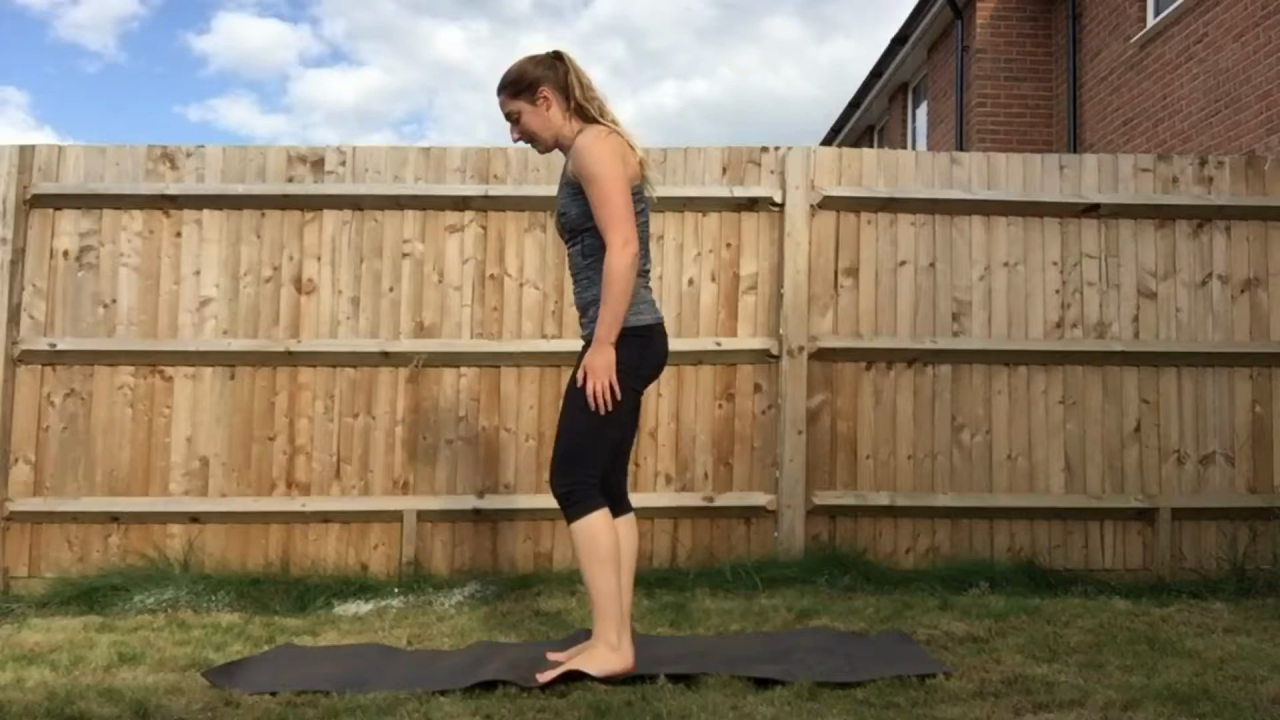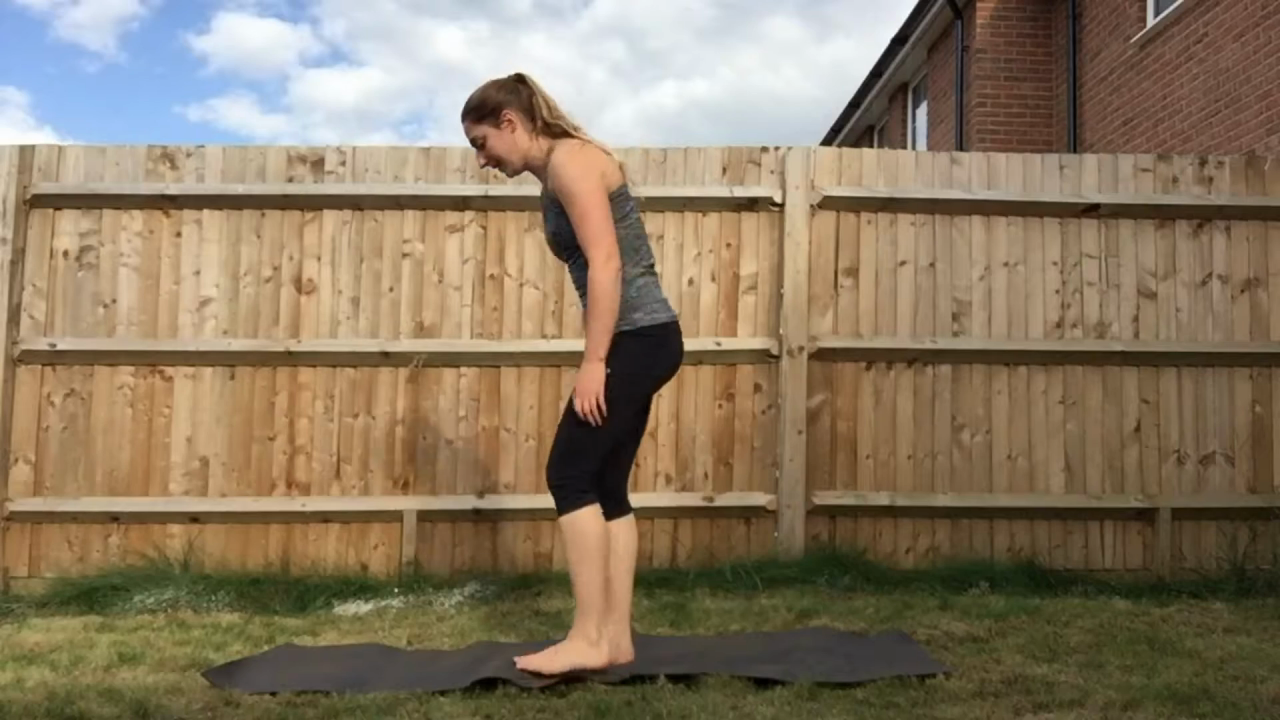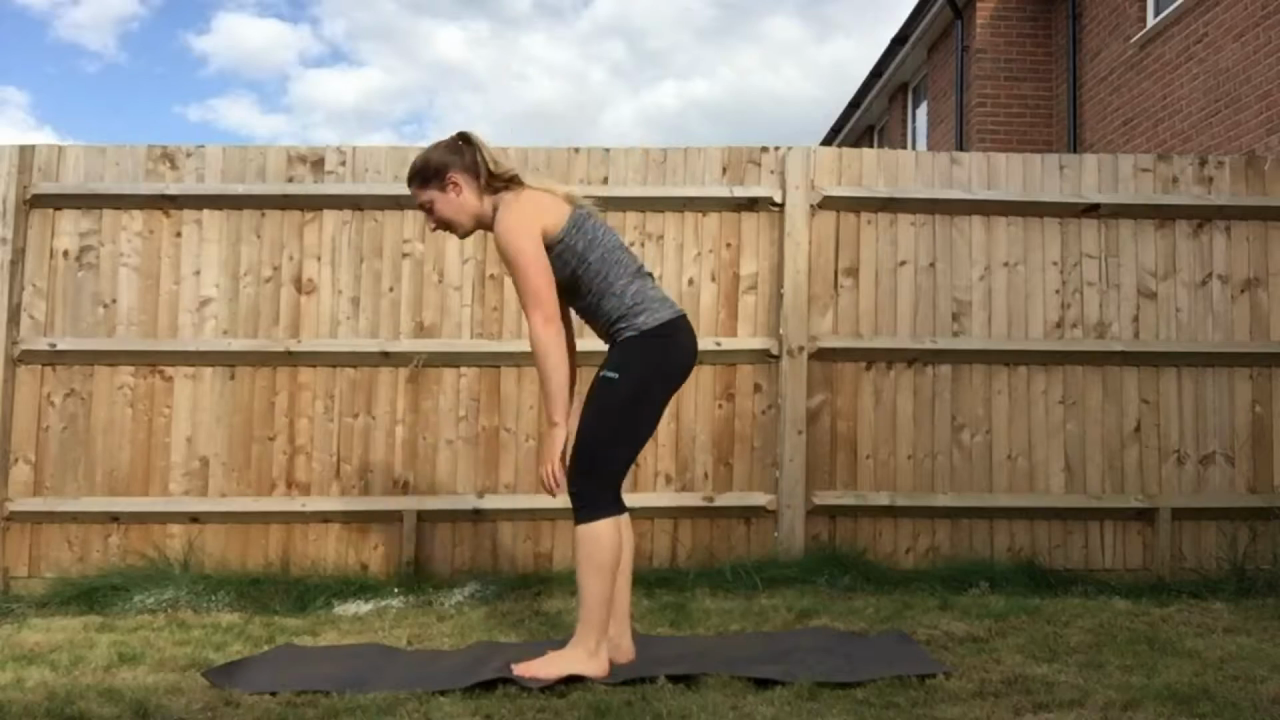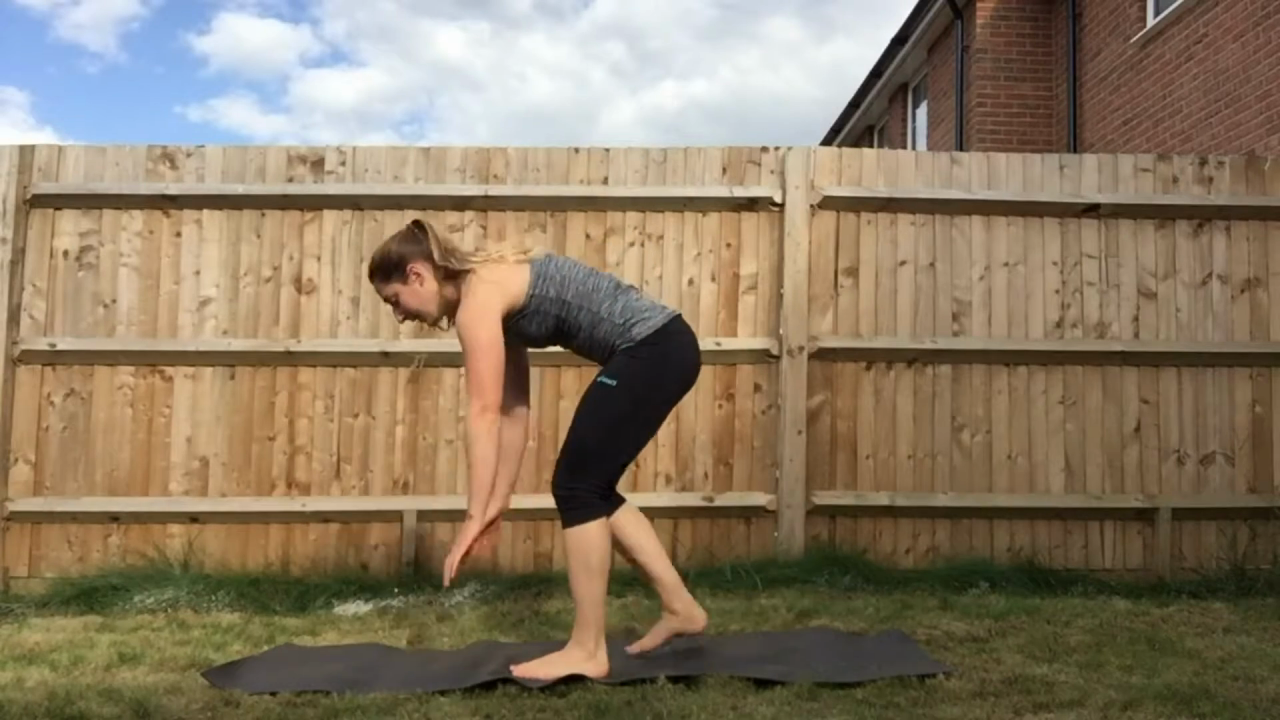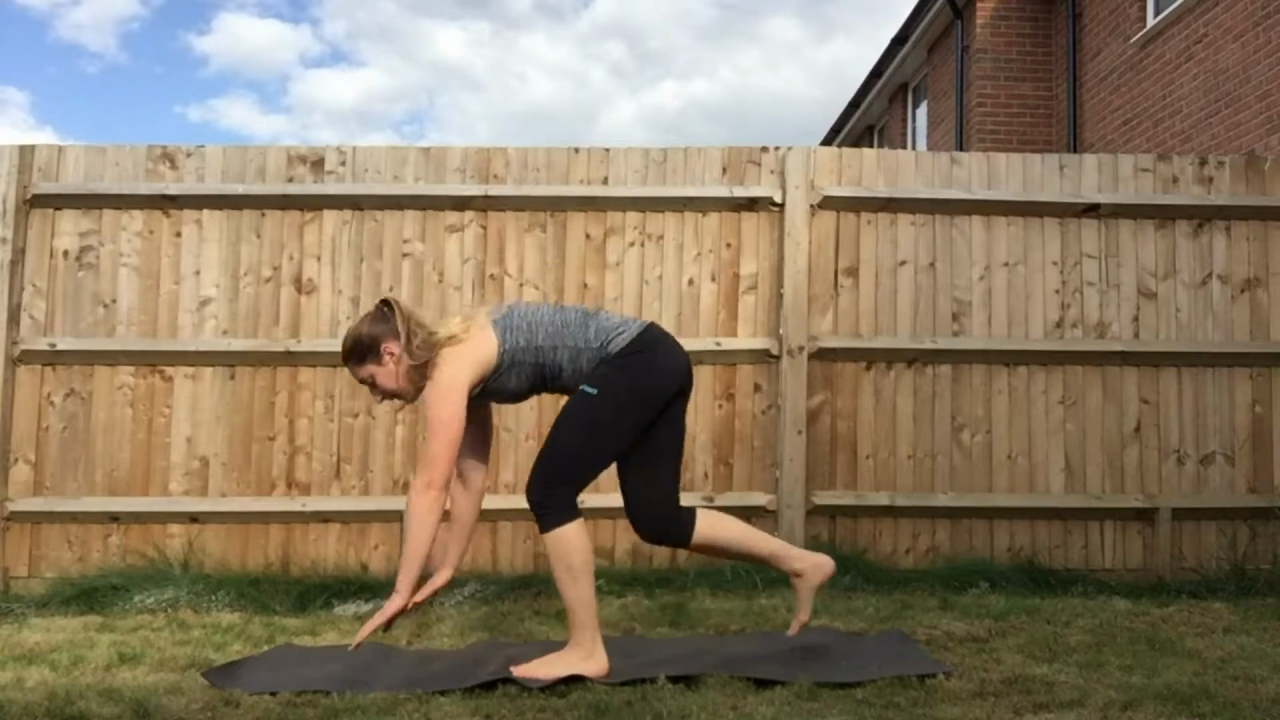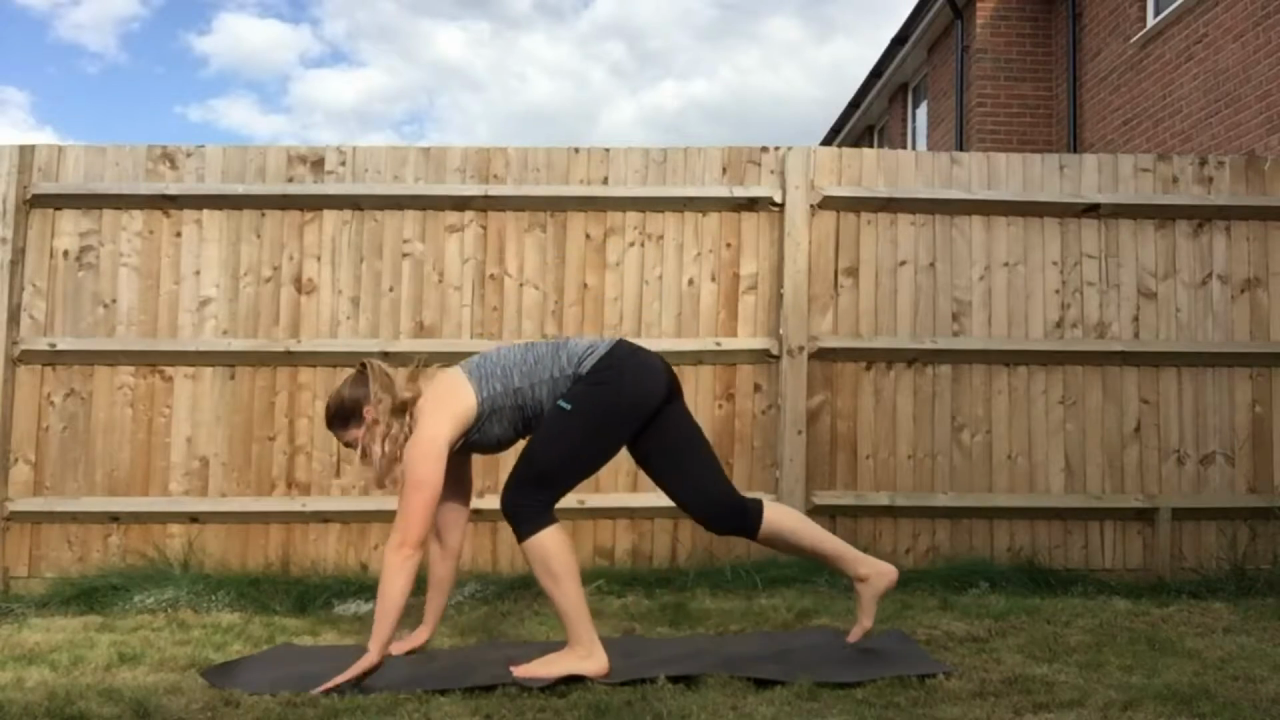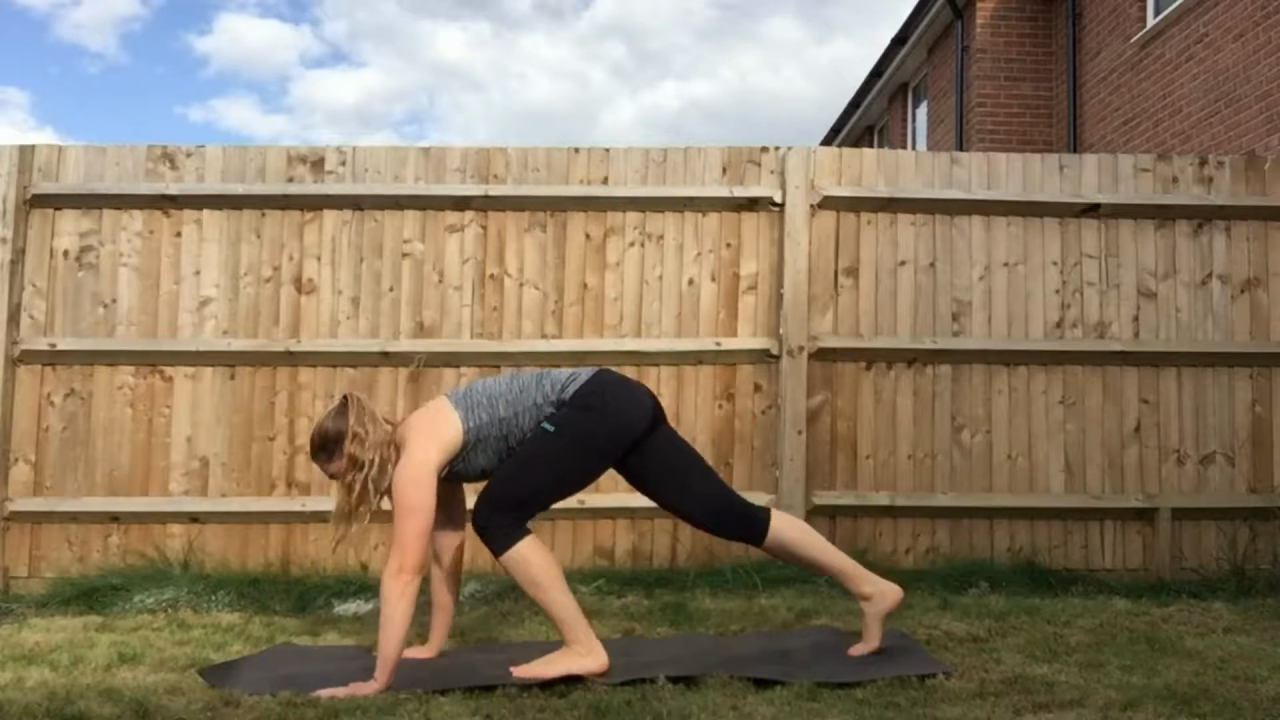
dt=0.2s
person 1, frame 1
left shoulder: (594, 146)
right shoulder: (588, 152)
left elbow: (622, 252)
left wrist: (602, 347)
left hip: (625, 340)
right hip: (623, 340)
left knee: (574, 479)
right knee: (605, 487)
left ankle: (609, 645)
right ankle: (616, 639)
person 1, frame 2
left shoulder: (567, 160)
right shoulder: (563, 165)
left elbow: (606, 265)
left wrist: (593, 361)
right wrist: (599, 357)
left hip: (638, 338)
right hip: (644, 338)
left knee: (570, 473)
right knee: (604, 482)
left ankle: (590, 640)
right ankle: (615, 635)
person 1, frame 3
left shoulder: (513, 217)
right shoulder: (524, 209)
left elbow: (546, 328)
right elbow: (556, 330)
left wrist: (558, 424)
right wrist: (559, 422)
left hip: (649, 339)
right hip: (658, 337)
left knee: (590, 479)
right knee: (600, 482)
left ankle: (589, 648)
right ankle: (612, 637)
person 1, frame 4
left shoulder: (479, 294)
right shoulder: (484, 293)
left elbow: (486, 416)
right elbow: (511, 408)
left wrist: (478, 515)
right wrist: (497, 500)
left hip: (650, 348)
right hip: (661, 345)
left knee: (576, 485)
right knee: (592, 489)
left ankle: (587, 652)
right ankle: (679, 605)
person 1, frame 5
left shoulder: (449, 367)
right shoulder: (458, 360)
left elbow: (429, 486)
right elbow: (469, 476)
left wrist: (402, 591)
right wrist: (446, 567)
left hip: (630, 363)
right hip: (654, 358)
left knee: (550, 492)
right knee: (658, 522)
left ankle: (585, 651)
right ankle: (800, 563)
person 1, frame 6
left shoulder: (428, 426)
right shoulder: (442, 417)
left elbow: (405, 544)
right elbow: (447, 531)
left wrist: (374, 653)
right wrist: (425, 630)
left hip: (611, 380)
right hip: (638, 373)
left knee: (525, 503)
right knee: (719, 507)
left ankle: (585, 650)
right ankle: (866, 569)
person 1, frame 7
left shoulder: (413, 456)
right shoulder: (431, 446)
left elbow: (404, 570)
right elbow: (446, 548)
left wrist: (380, 678)
right wrist: (434, 641)
left hip: (597, 405)
right hip: (620, 403)
left knee: (498, 517)
right knee: (727, 513)
left ankle: (582, 647)
right ankle: (871, 589)
